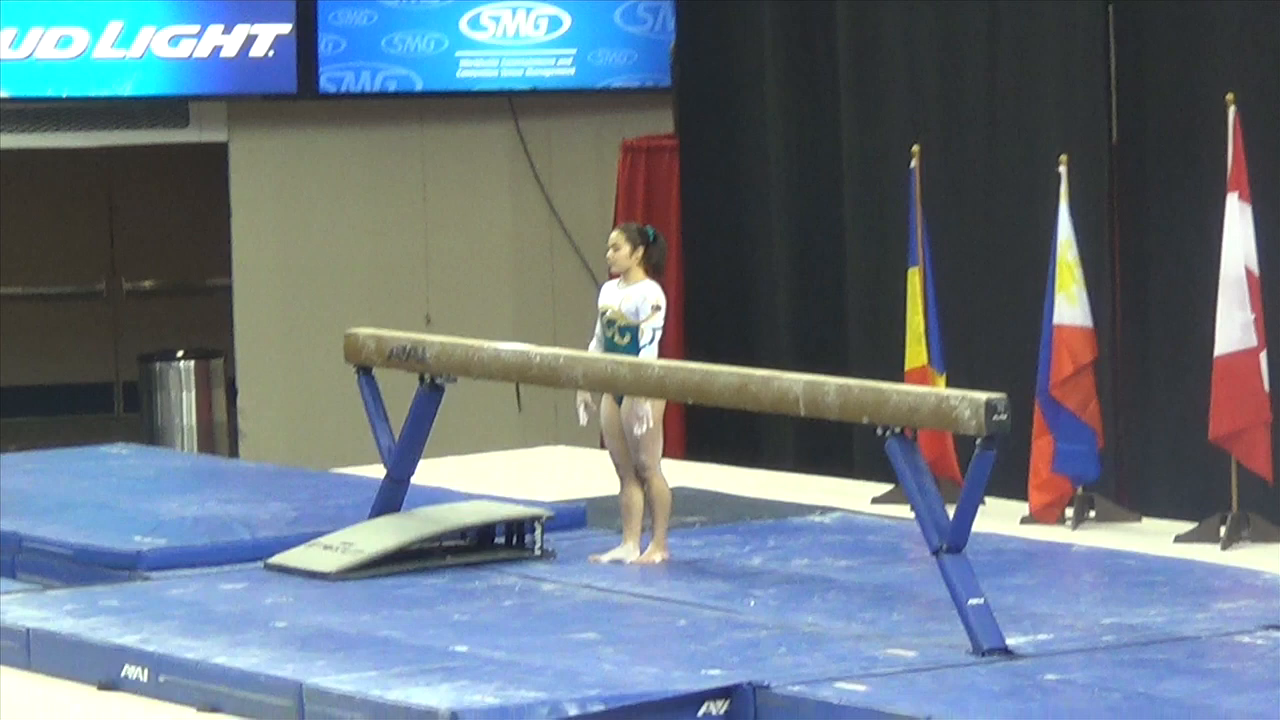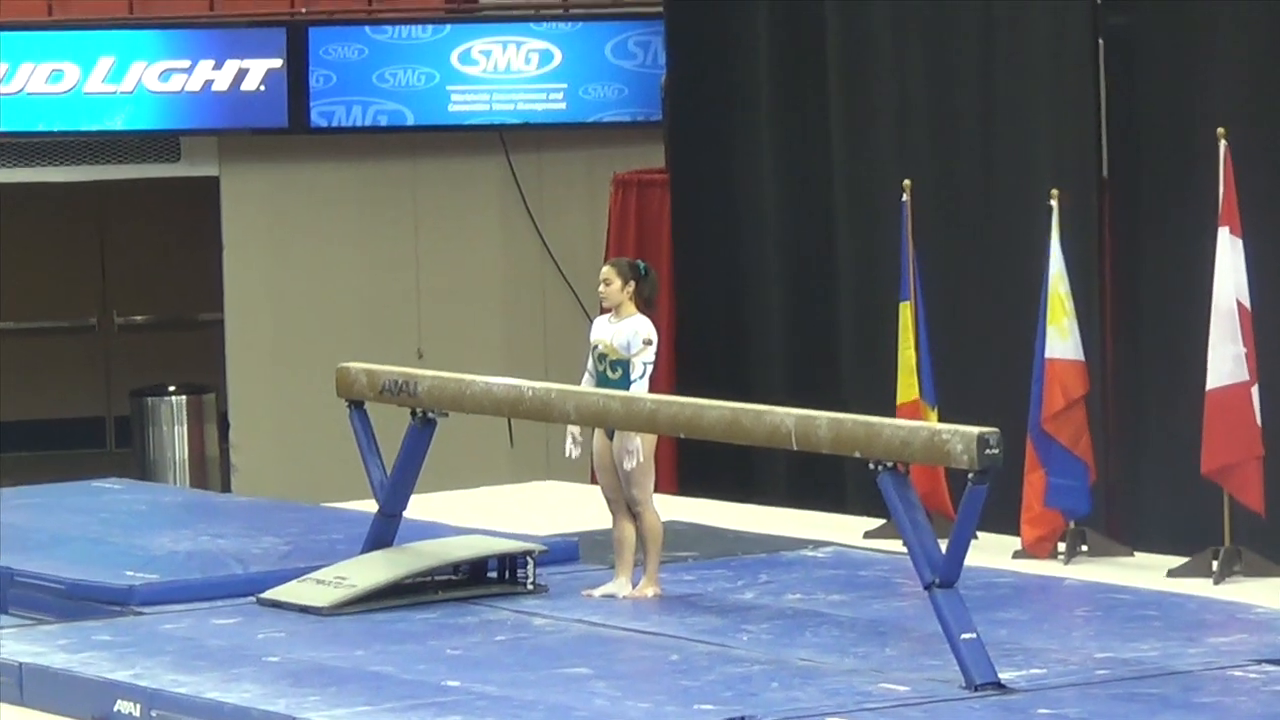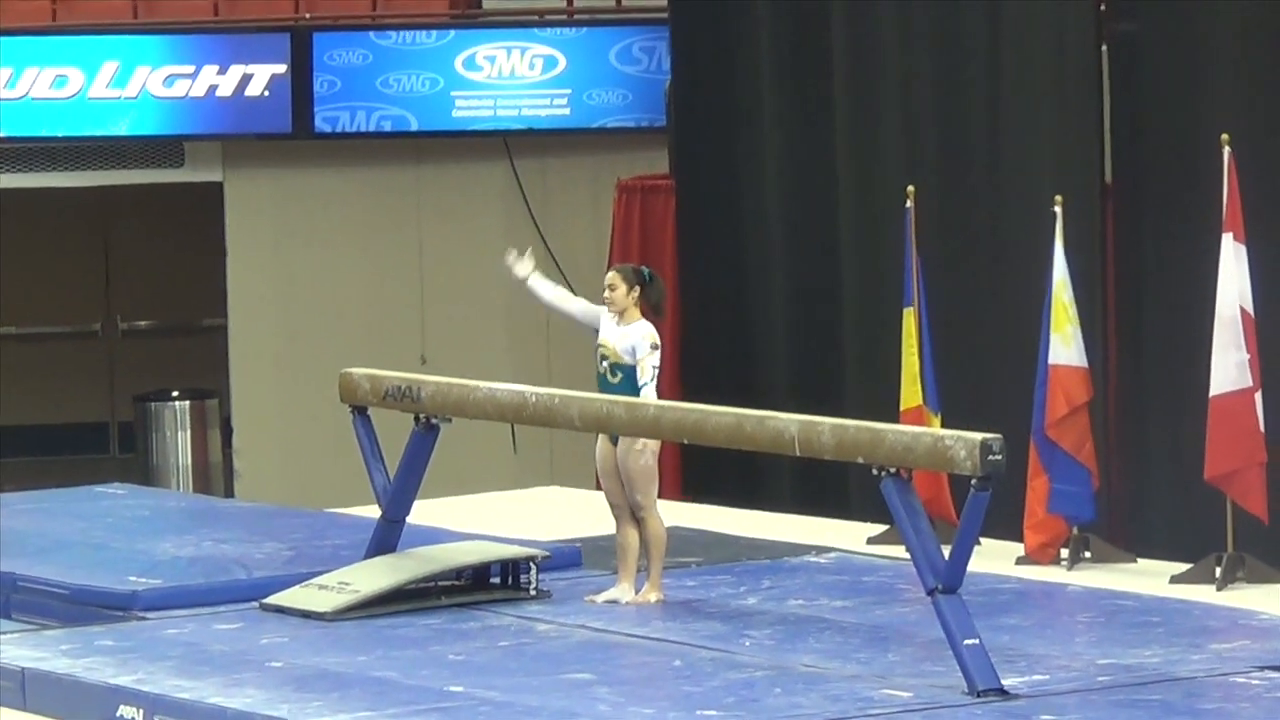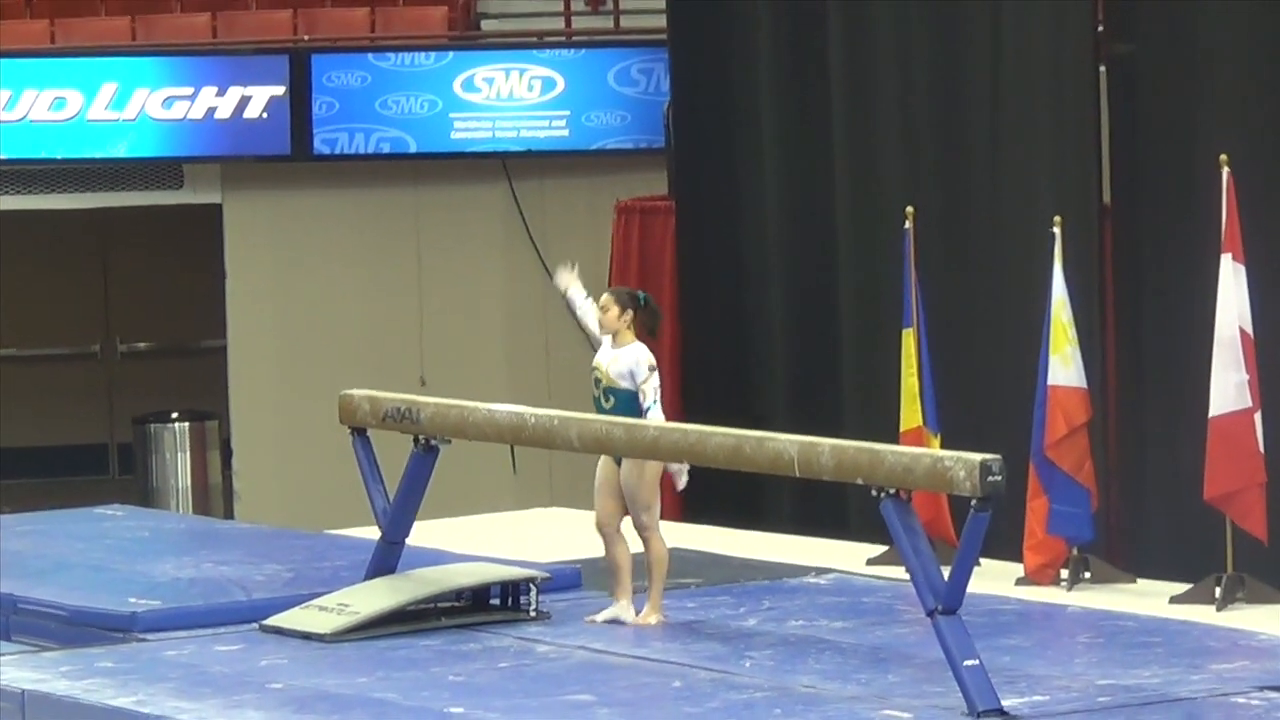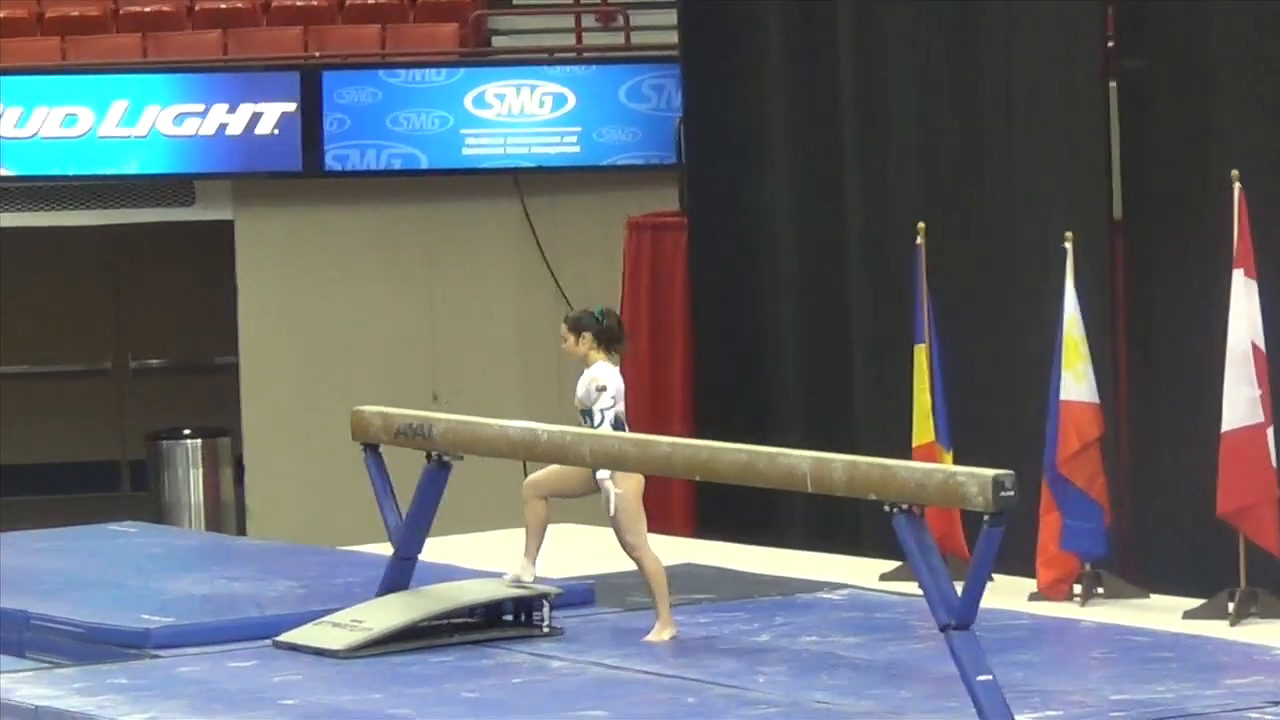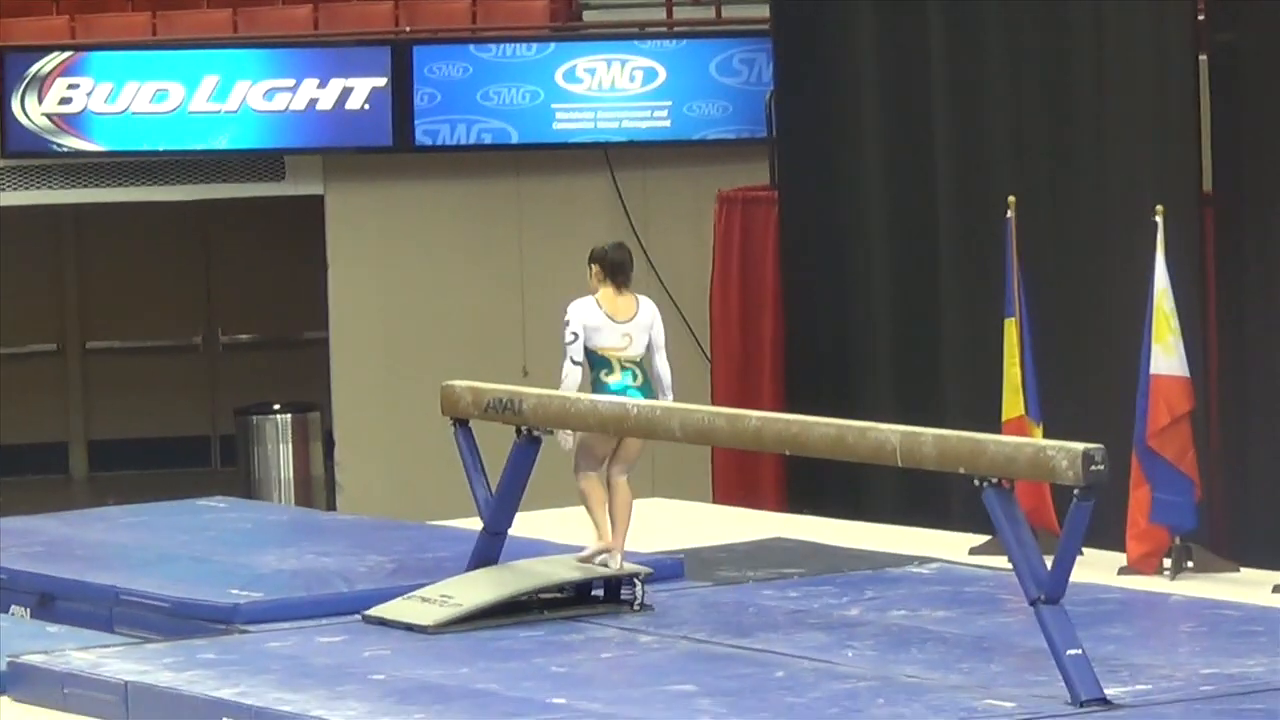
dt=0.5s
person 1, frame 1
left shoulder: (650, 293)
right shoulder: (607, 290)
left elbow: (649, 347)
right elbow: (598, 341)
left wrist: (643, 396)
right wrist: (585, 385)
right hip: (612, 388)
left knee: (647, 469)
right knee: (625, 470)
left ankle: (658, 545)
right ankle: (629, 544)
person 1, frame 2
left shoulder: (641, 328)
right shoulder: (599, 324)
left elbow: (639, 383)
right elbow: (591, 376)
left wrist: (633, 430)
right wrist: (575, 421)
right hip: (605, 423)
left knee: (639, 503)
right knee: (616, 504)
left ankle: (651, 580)
right ankle: (622, 579)
person 1, frame 3
left shoulder: (645, 334)
right shoulder: (606, 321)
left elbow: (647, 386)
right elbow: (566, 301)
left wrist: (645, 434)
right wrist: (528, 277)
left knee: (643, 508)
right knee: (620, 512)
left ankle: (654, 585)
right ankle: (624, 583)
person 1, frame 4
left shoulder: (640, 356)
right shoulder: (606, 344)
left elbow: (652, 409)
right elbow: (588, 316)
right wrist: (570, 289)
left knee: (647, 528)
right knee: (605, 524)
left ankle: (654, 607)
right ankle: (622, 603)
person 1, frame 5
left shoulder: (603, 375)
right shoulder: (593, 371)
left elbow: (604, 428)
left wrist: (605, 476)
left hip: (617, 466)
right hip: (596, 462)
left knee: (636, 546)
right knee: (533, 487)
left ankle: (665, 621)
right ankle: (528, 567)
person 1, frame 6
left shoulder: (580, 309)
right shoulder: (648, 307)
left elbow: (574, 365)
right elbow: (660, 360)
right wrist: (667, 401)
right hip: (642, 399)
left knee: (586, 470)
right knee: (618, 475)
left ankle: (604, 537)
right ankle: (615, 552)
